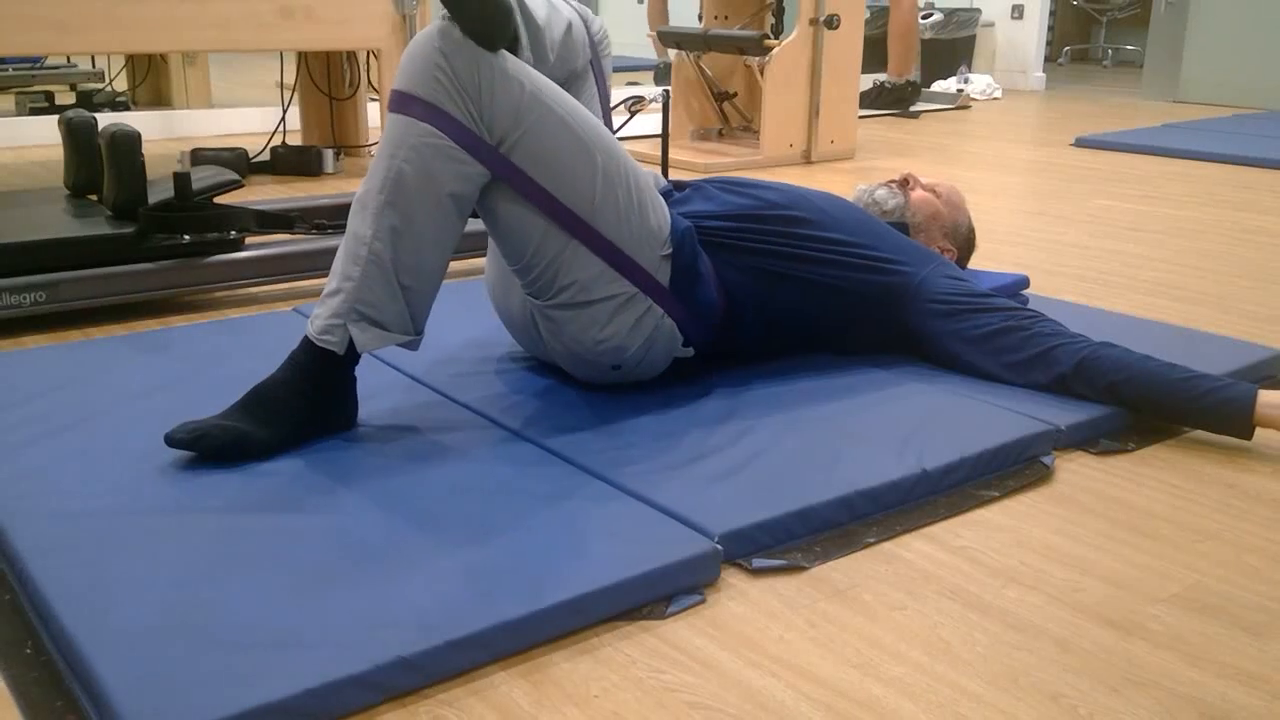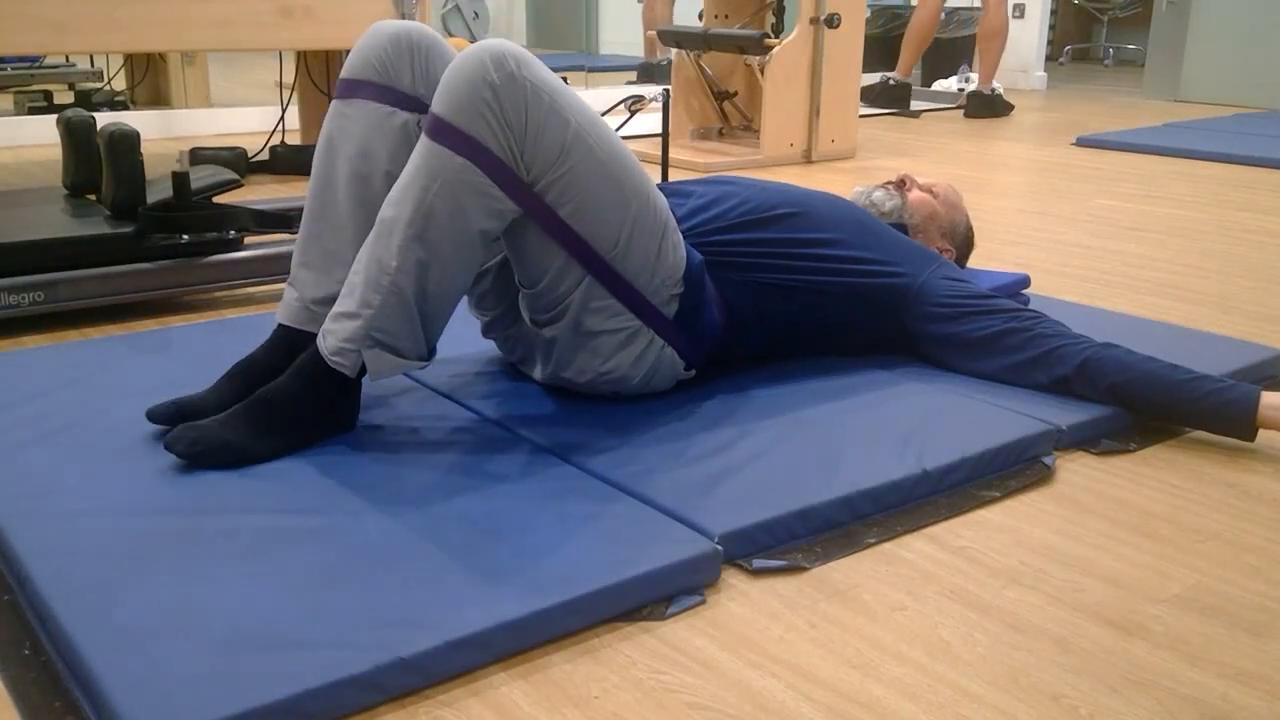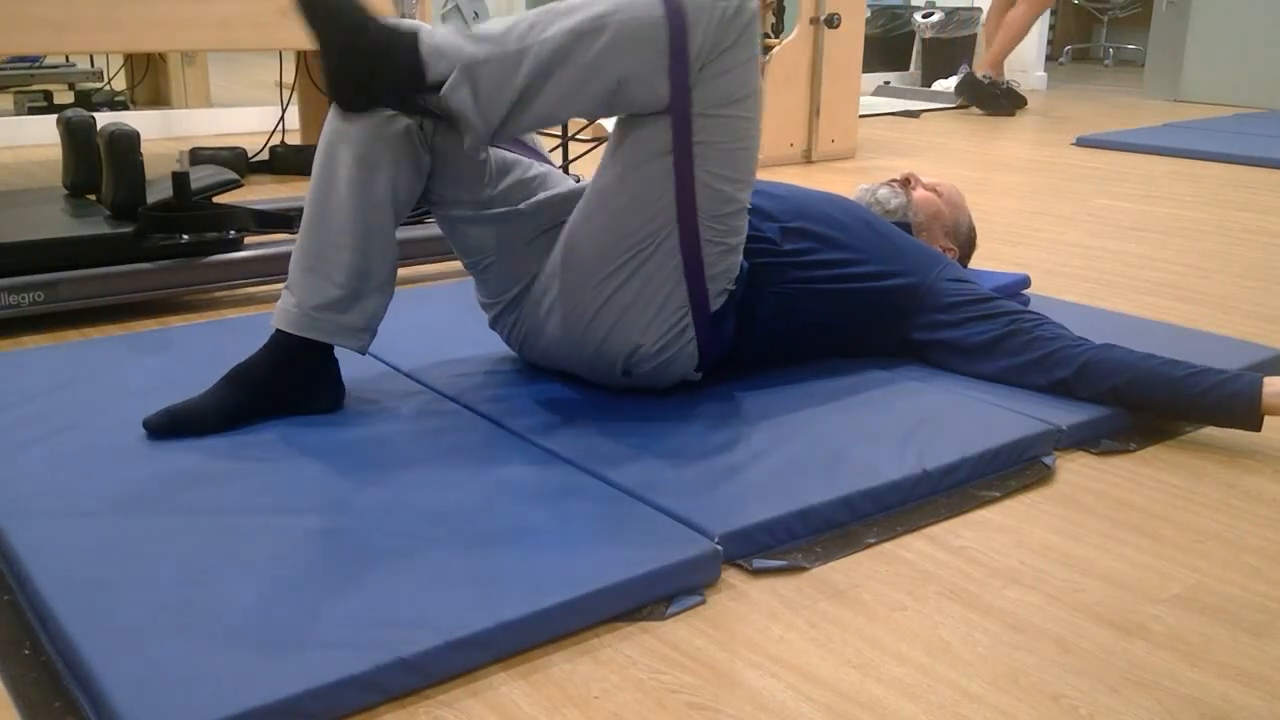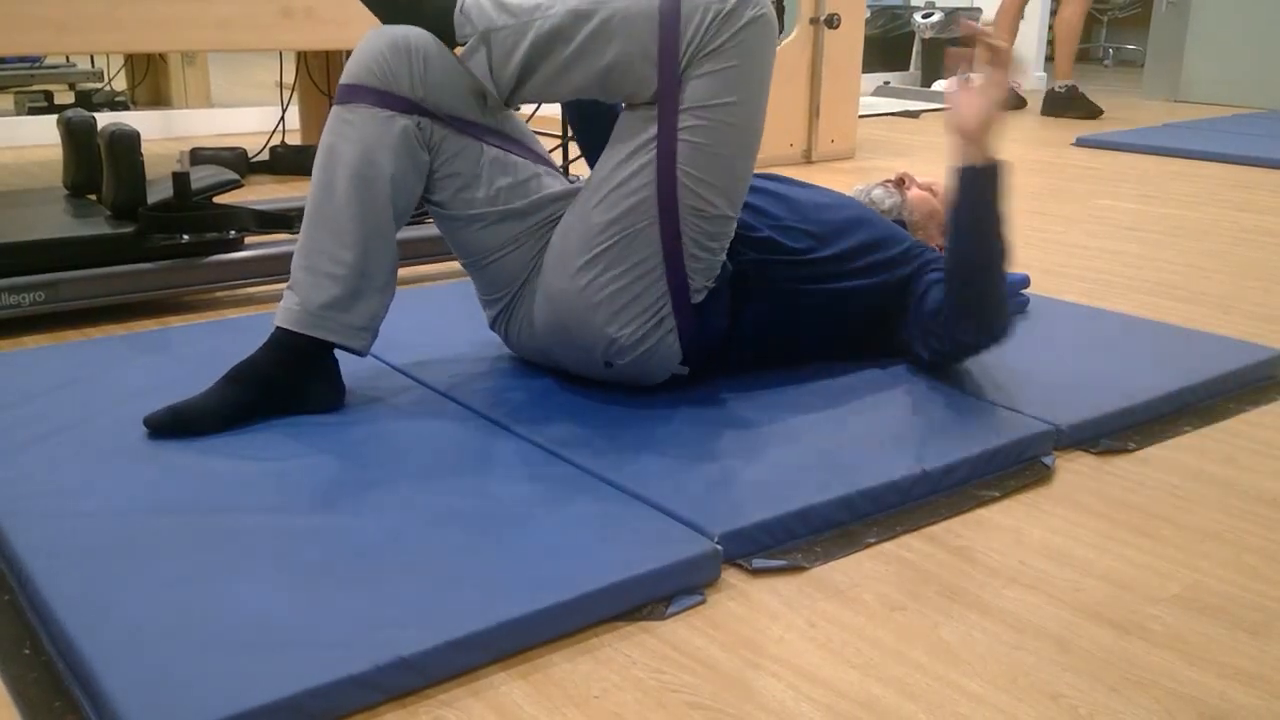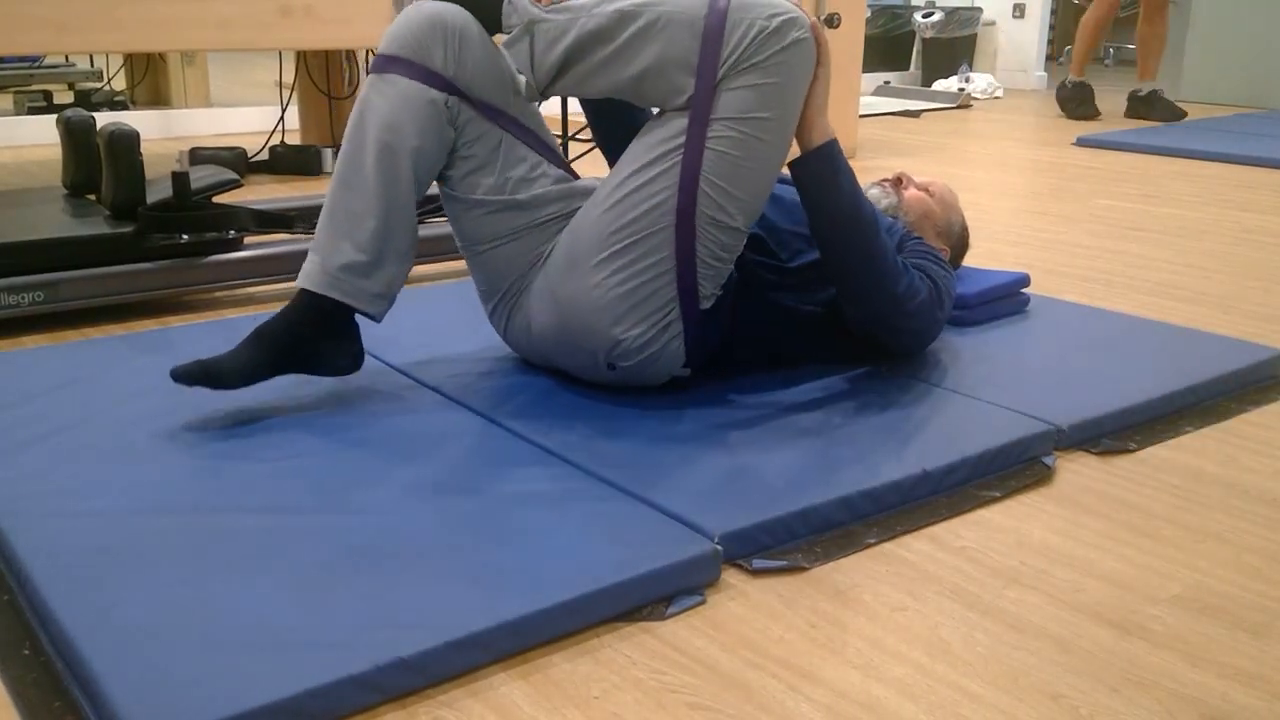
dt=1s
person 1, frame 1
left shoulder: (915, 283)
right shoulder: (826, 225)
left elbow: (1067, 354)
right elbow: (706, 202)
left hip: (632, 291)
right hip: (544, 290)
left ankle: (325, 369)
person 1, frame 2
left shoulder: (915, 283)
right shoulder: (819, 224)
left elbow: (1072, 356)
right elbow: (635, 197)
left hip: (633, 317)
right hip: (536, 291)
left knee: (495, 74)
right knee: (397, 50)
left ankle: (333, 380)
right ankle: (304, 334)
person 1, frame 3
left shoulder: (920, 284)
right shoulder: (833, 220)
left elbow: (1070, 358)
left hip: (644, 314)
right hip: (551, 281)
right ankle: (302, 354)
person 1, frame 4
left shoulder: (906, 269)
right shoulder: (817, 208)
left elbow: (962, 332)
right elbow: (620, 153)
left wrist: (975, 156)
left hip: (633, 309)
right hip: (546, 276)
right ankle: (302, 353)
person 1, frame 5
left shoulder: (915, 278)
right shoulder: (798, 210)
left elbow: (880, 307)
right elbow: (648, 170)
left wrist: (814, 130)
left hip: (626, 311)
right hip: (539, 277)
right ankle: (324, 314)
